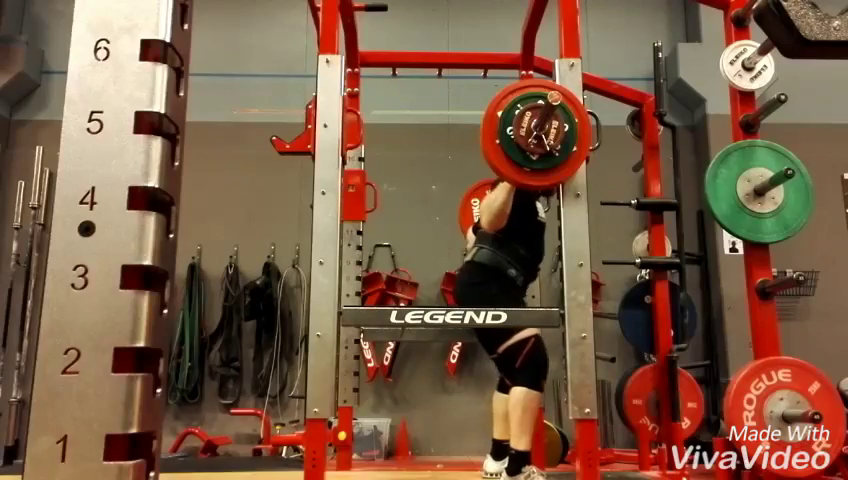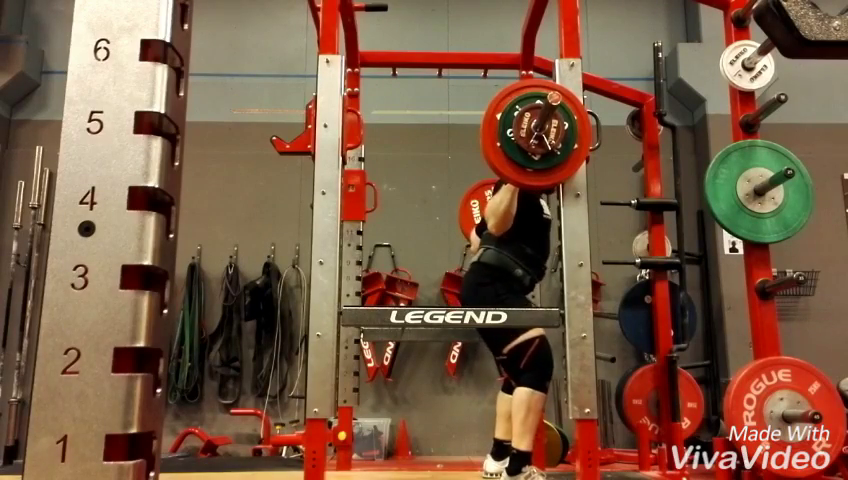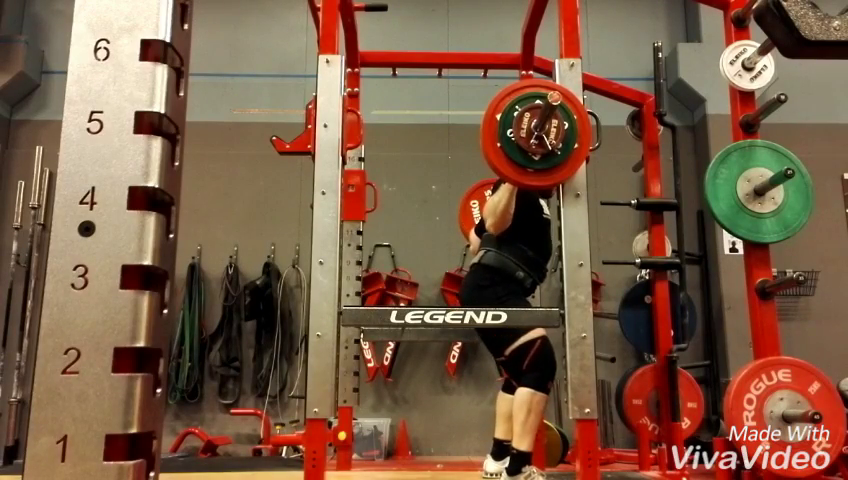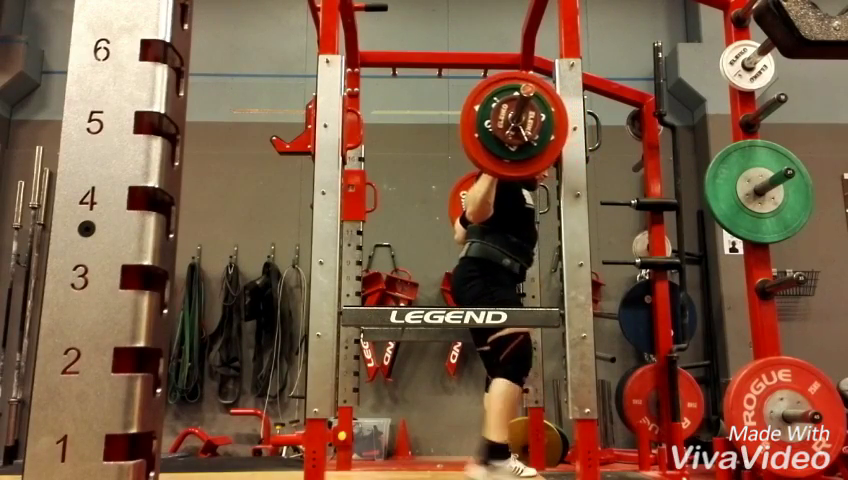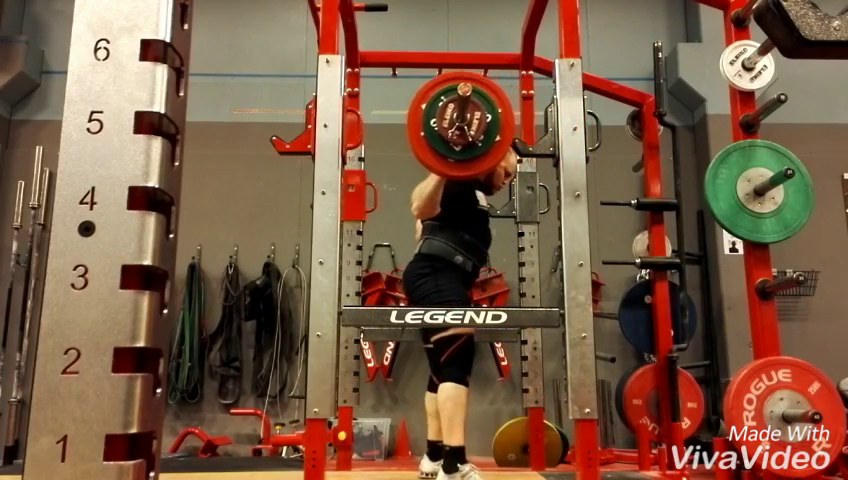
dt=1s
person 1, frame 1
left shoulder: (524, 196)
right shoulder: (520, 190)
left elbow: (474, 235)
right elbow: (490, 221)
right wrist: (510, 177)
left hip: (488, 286)
right hip: (485, 285)
left knee: (515, 370)
right knee: (531, 363)
person 1, frame 2
left shoulder: (528, 195)
right shoulder: (522, 187)
left elbow: (478, 237)
right elbow: (497, 224)
right wrist: (514, 180)
left hip: (493, 288)
right hip: (490, 287)
left knee: (520, 370)
right knee: (536, 364)
person 1, frame 3
left shoulder: (528, 197)
right shoulder: (522, 189)
left elbow: (476, 242)
right elbow: (495, 223)
left hip: (494, 290)
right hip: (492, 289)
left knee: (521, 372)
right knee: (540, 365)
person 1, frame 4
left shoulder: (511, 189)
right shoulder: (507, 181)
left elbow: (461, 234)
right elbow: (476, 212)
right wrist: (492, 170)
left hip: (486, 281)
right hip: (483, 279)
left knee: (506, 364)
right knee: (515, 358)
person 1, frame 5
left shoulder: (471, 192)
right shoulder: (461, 182)
left elbow: (424, 226)
right elbow: (421, 208)
left hip: (439, 279)
right hip: (436, 276)
left knee: (445, 368)
right knee: (458, 360)
